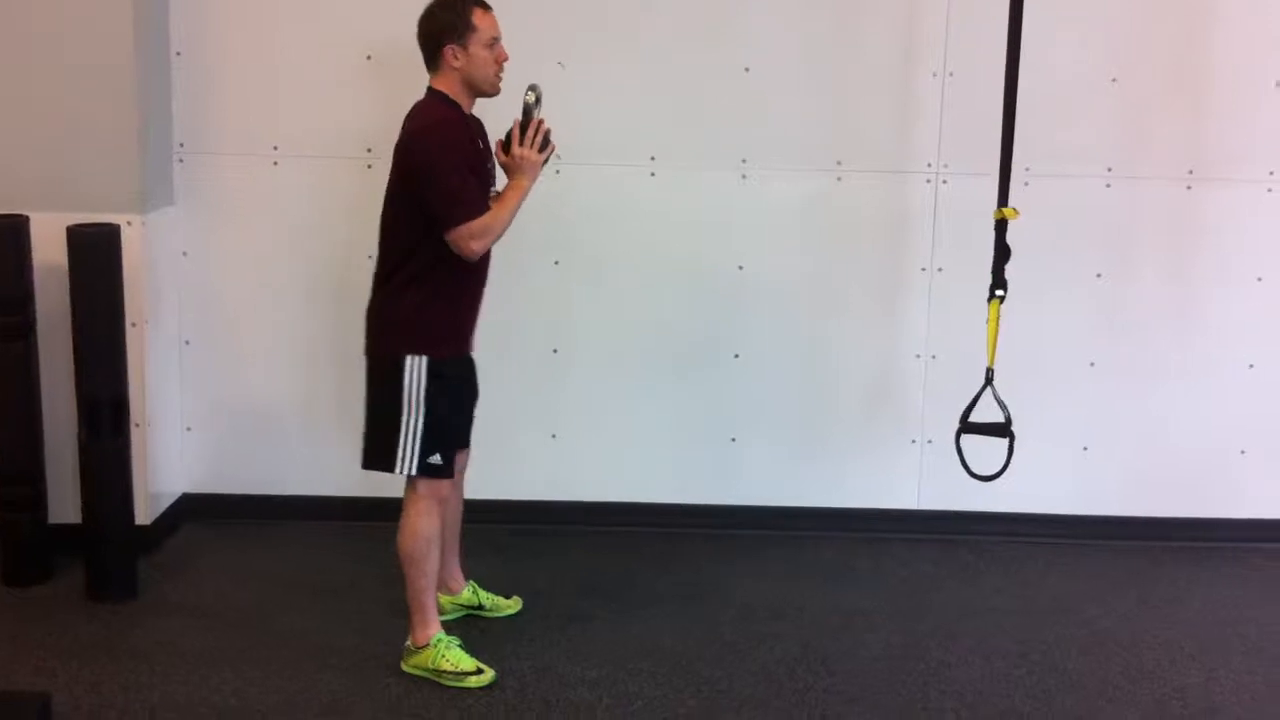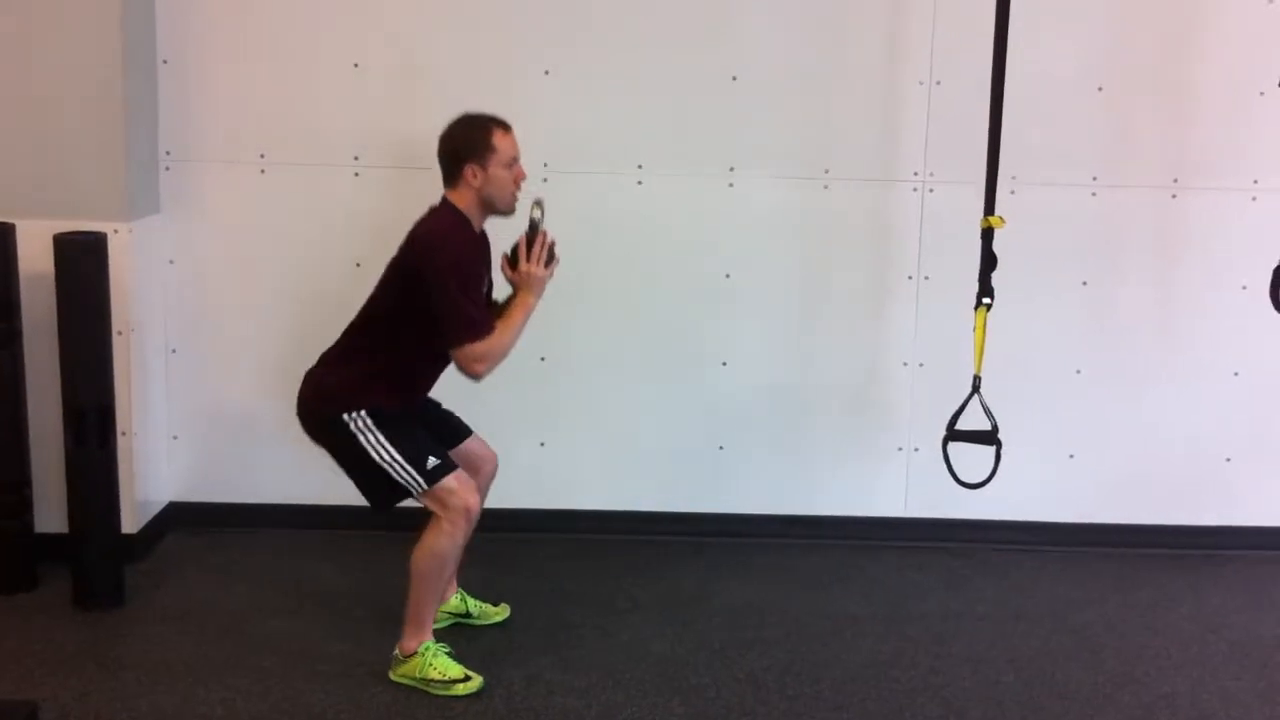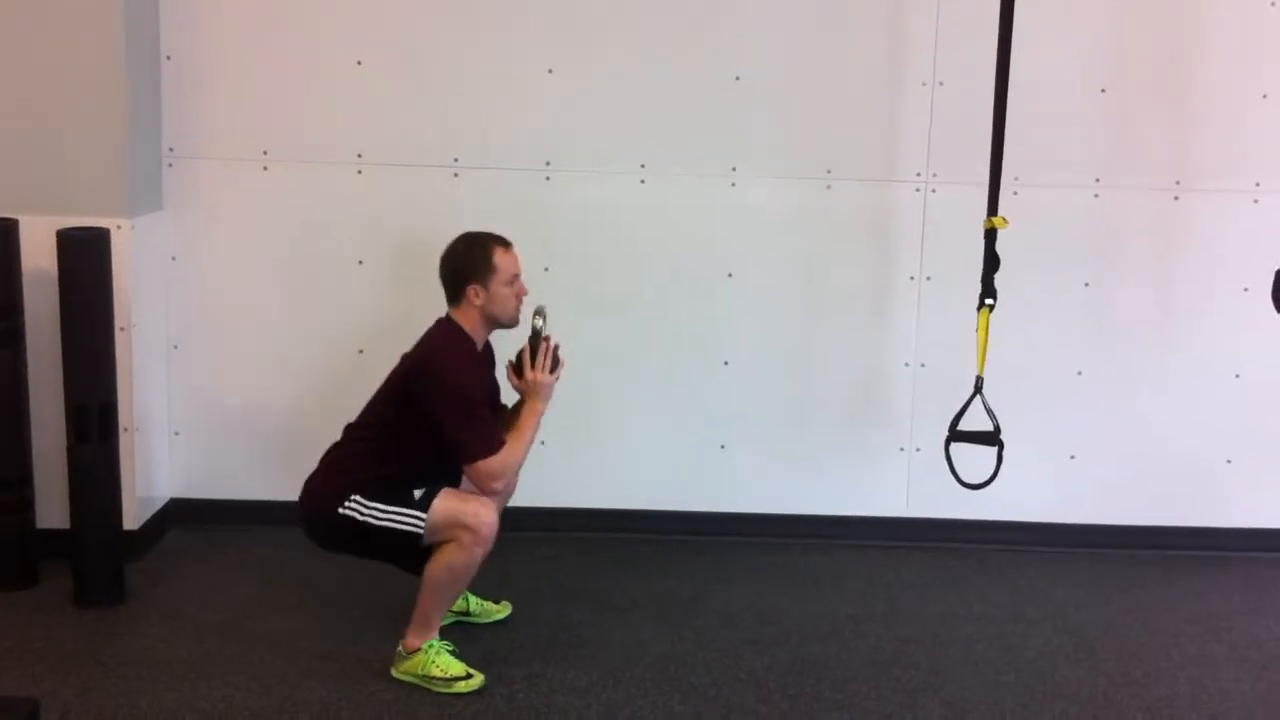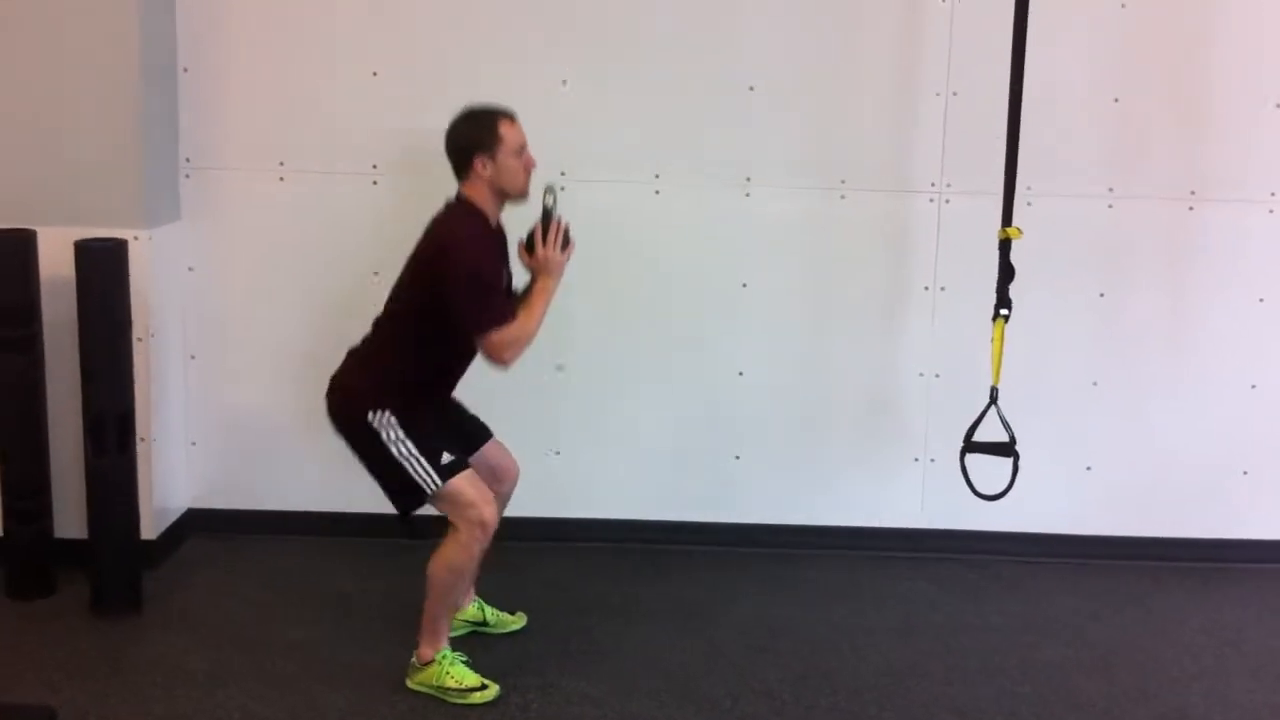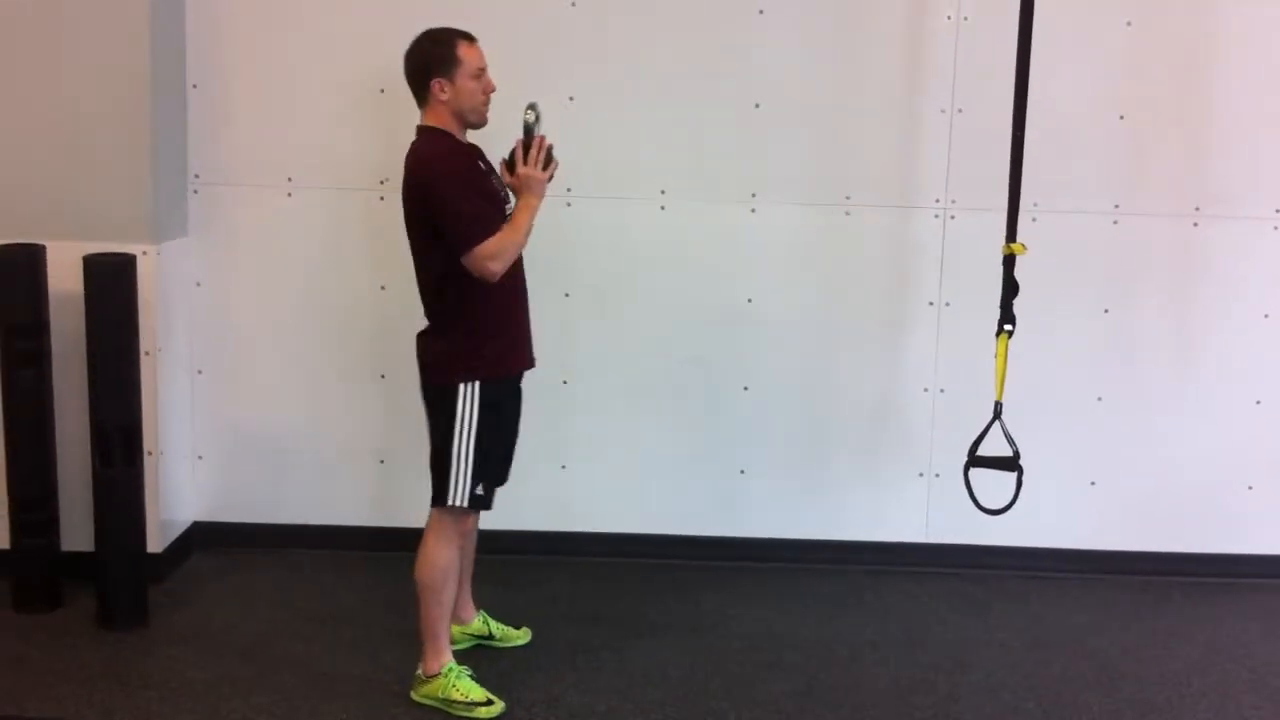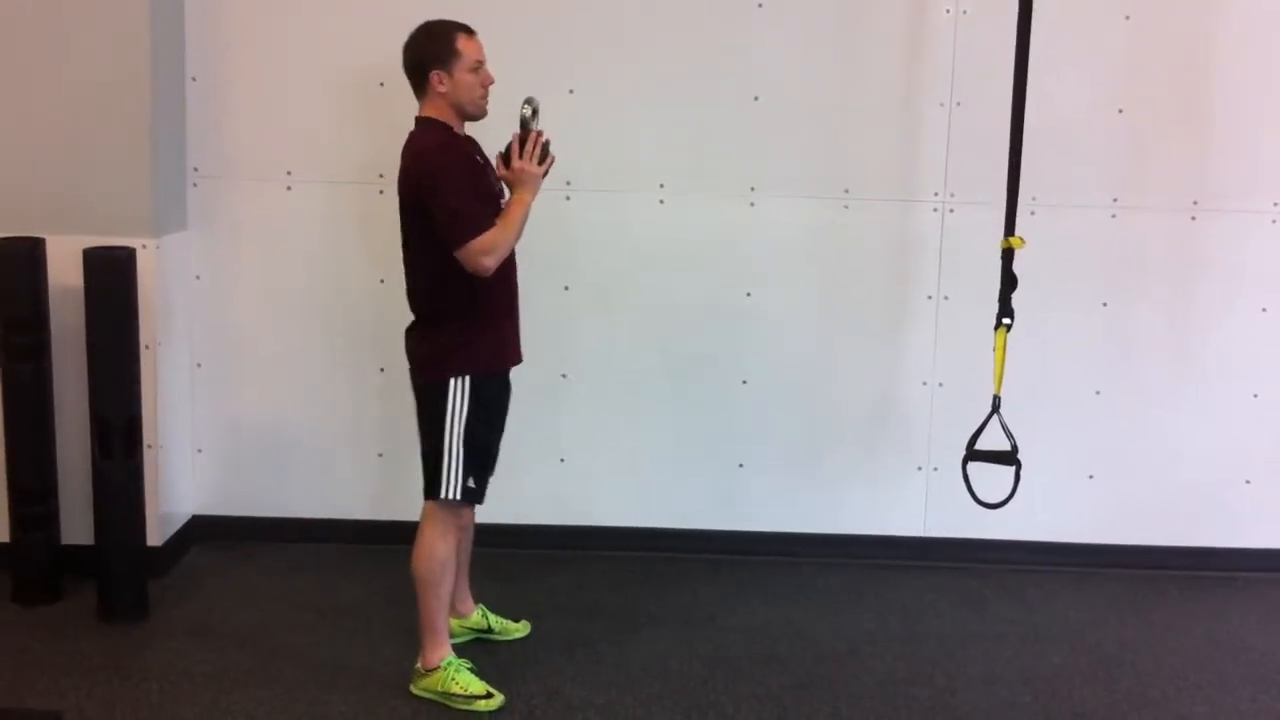
dt=0.7s
person 1, frame 1
left shoulder: (460, 124)
right shoulder: (435, 129)
left elbow: (472, 224)
right elbow: (471, 238)
left wrist: (513, 173)
right wrist: (523, 177)
left hip: (442, 333)
right hip: (415, 337)
left knee: (451, 466)
right knee: (428, 481)
left ankle: (452, 588)
right ankle: (424, 641)
person 1, frame 2
left shoulder: (466, 235)
right shoulder: (445, 243)
left elbow: (483, 330)
right elbow: (478, 360)
left wrist: (520, 288)
right wrist: (529, 293)
left hip: (388, 390)
right hip: (346, 402)
left knee: (481, 464)
right knee: (459, 501)
left ankle: (443, 596)
right ankle: (413, 650)
person 1, frame 3
left shoulder: (469, 347)
right shoulder: (448, 364)
left elbow: (493, 443)
right elbow: (492, 477)
left wrist: (526, 399)
right wrist: (538, 401)
left hip: (383, 475)
right hip: (341, 501)
left knee: (502, 481)
right knee: (478, 521)
left ankle: (444, 595)
right ankle: (416, 649)
person 1, frame 4
left shoulder: (481, 226)
right shoulder: (463, 239)
left elbow: (496, 322)
right elbow: (502, 348)
left wrist: (537, 275)
right wrist: (548, 279)
left hip: (417, 391)
right hip: (377, 401)
left knee: (501, 473)
right knee: (473, 512)
left ankle: (462, 605)
right ankle: (429, 659)
person 1, frame 5
left shoulder: (458, 154)
right shoulder: (438, 161)
left elbow: (490, 244)
right elbow: (490, 259)
left wrist: (518, 191)
right wrist: (531, 195)
left hip: (488, 359)
right hip: (467, 366)
left knee: (469, 504)
right knee: (452, 511)
left ankle: (462, 618)
person 1, frame 6
left shoulder: (455, 147)
right shoulder: (434, 154)
left elbow: (485, 240)
right elbow: (482, 255)
left wrist: (513, 185)
right wrist: (525, 191)
left hip: (478, 354)
right hip: (455, 359)
left knee: (465, 493)
right knee: (448, 503)
left ankle: (461, 611)
right ankle: (433, 662)
